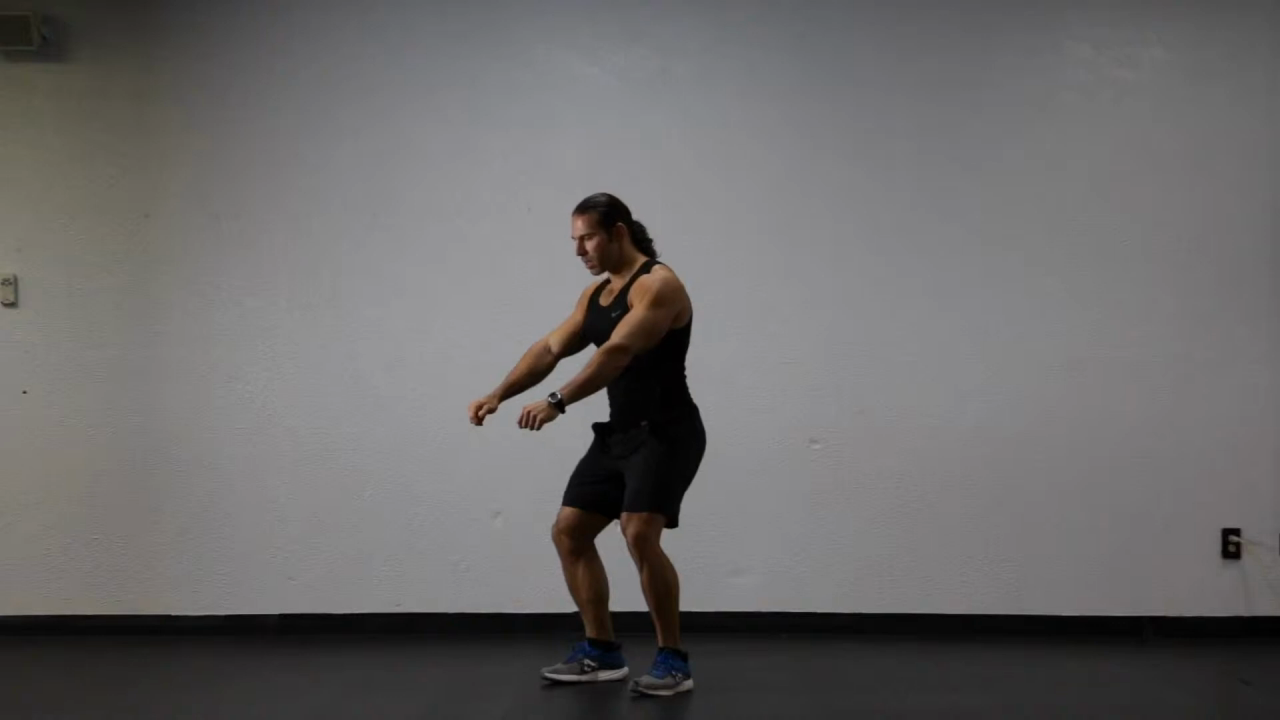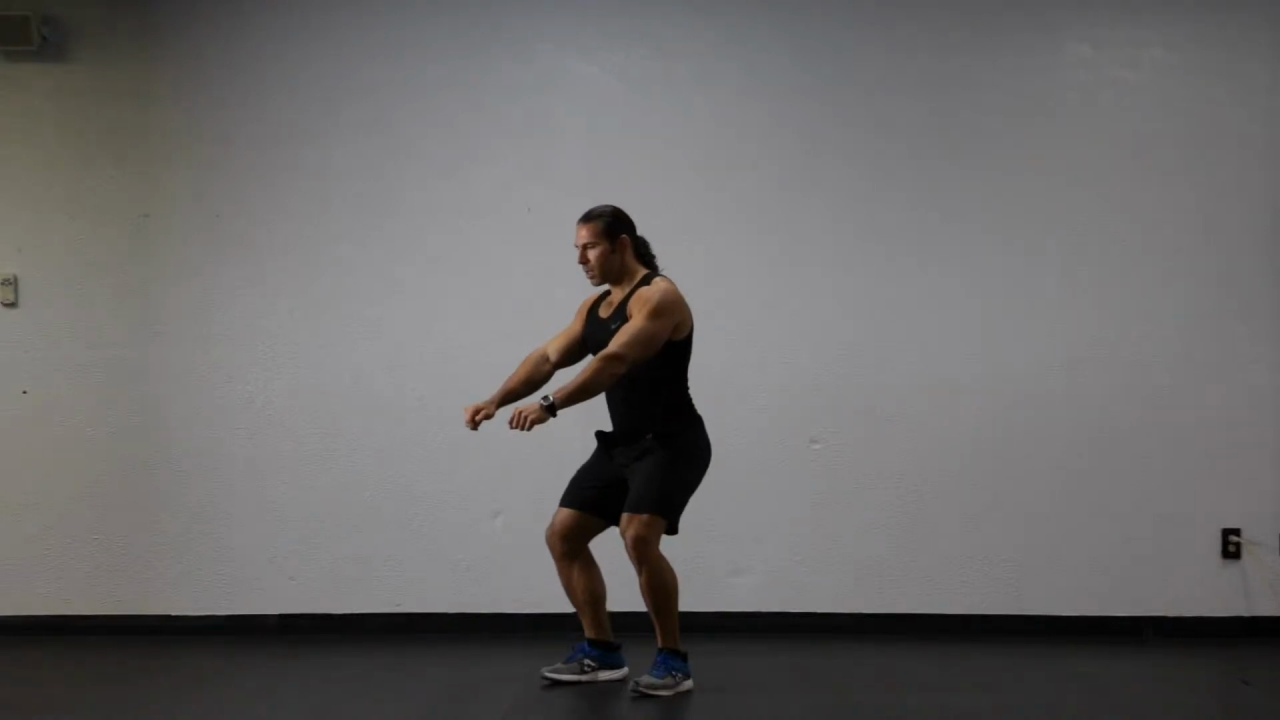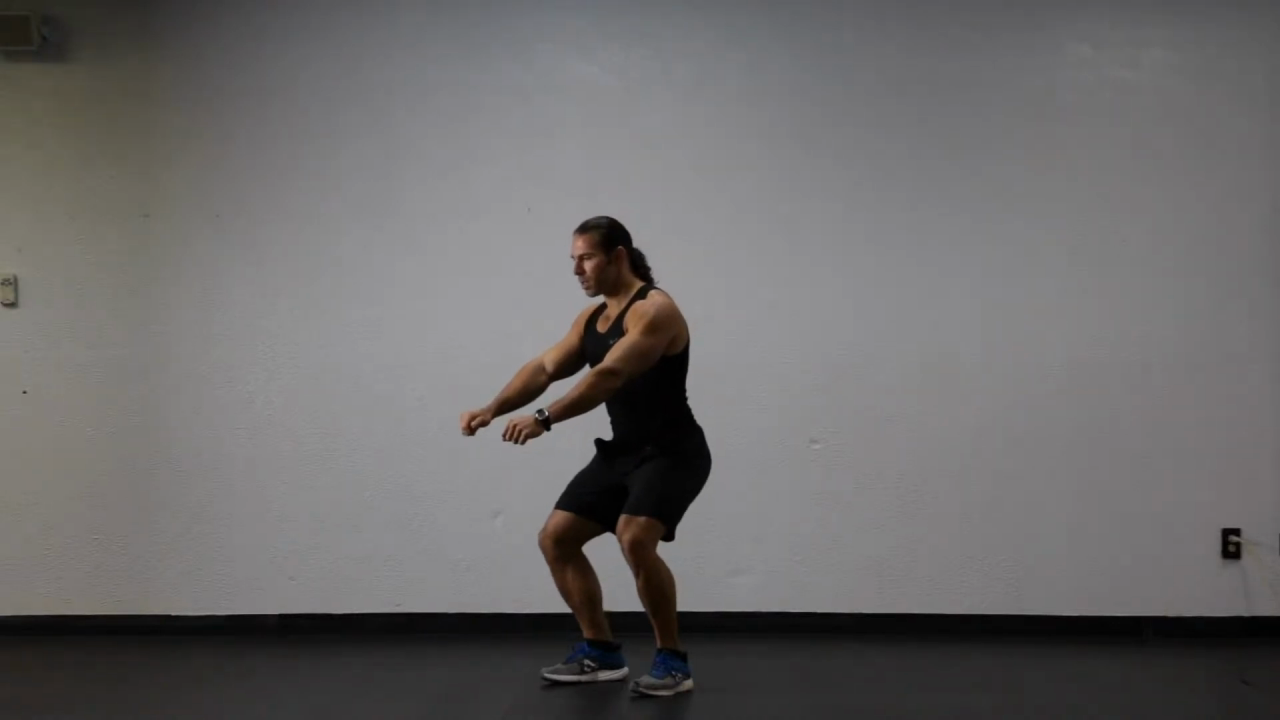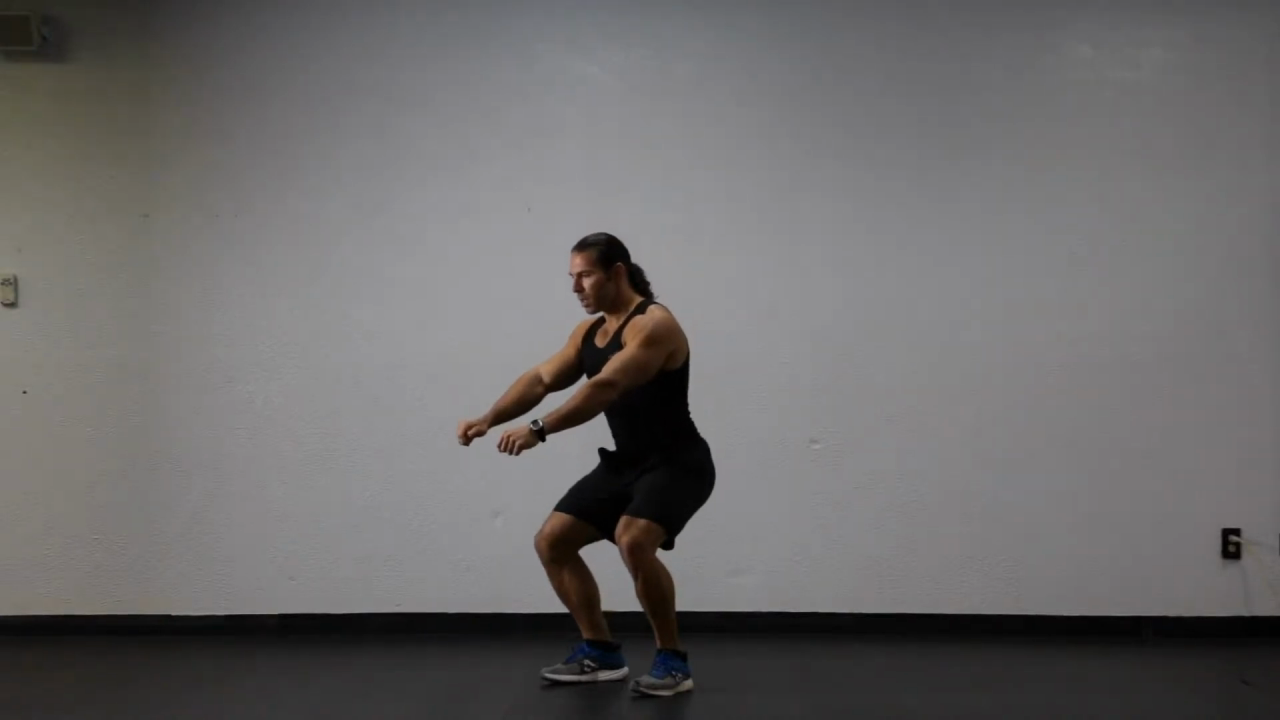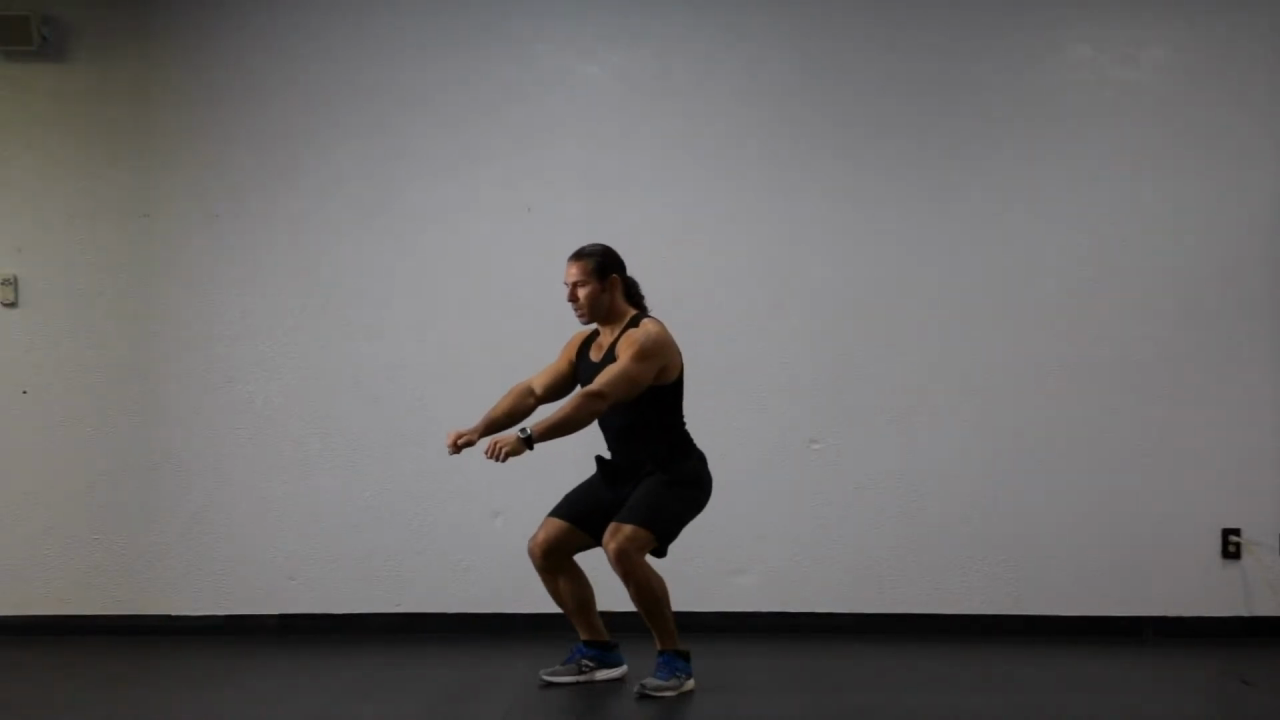
dt=1s
person 1, frame 1
left shoulder: (658, 285)
right shoulder: (595, 294)
left elbow: (617, 353)
right elbow: (549, 349)
left wrist: (556, 402)
right wrist: (497, 395)
left hip: (665, 433)
right hip: (618, 432)
left knee: (640, 535)
right knee: (569, 532)
left ankle: (673, 659)
right ankle: (601, 651)
person 1, frame 2
left shoulder: (659, 296)
right shoulder: (594, 306)
left elbow: (613, 362)
right elbow: (548, 357)
left wrist: (549, 406)
right wrist: (496, 400)
left hip: (670, 443)
right hip: (620, 443)
left knee: (639, 537)
right knee: (562, 535)
left ankle: (673, 660)
right ankle: (601, 652)
person 1, frame 3
left shoulder: (655, 310)
right shoulder: (592, 317)
left elbow: (608, 376)
right elbow: (544, 368)
left wrist: (543, 419)
right wrist: (492, 409)
left hip: (671, 452)
right hip: (621, 451)
left knee: (635, 540)
right knee: (555, 538)
left ankle: (672, 660)
right ankle: (601, 652)
person 1, frame 4
left shoulder: (654, 325)
right shoulder: (589, 331)
left elbow: (604, 388)
right elbow: (540, 379)
left wrist: (538, 429)
right wrist: (489, 418)
left hip: (676, 463)
right hip: (624, 462)
left knee: (634, 541)
right knee: (551, 541)
left ankle: (672, 660)
right ankle: (601, 652)
person 1, frame 5
left shoulder: (648, 338)
right shoulder: (583, 344)
left elbow: (595, 399)
right elbow: (532, 390)
left wrist: (526, 437)
right wrist: (479, 429)
left hip: (673, 474)
right hip: (620, 472)
left knee: (620, 547)
right knee: (544, 548)
left ankle: (674, 659)
right ankle: (599, 651)
